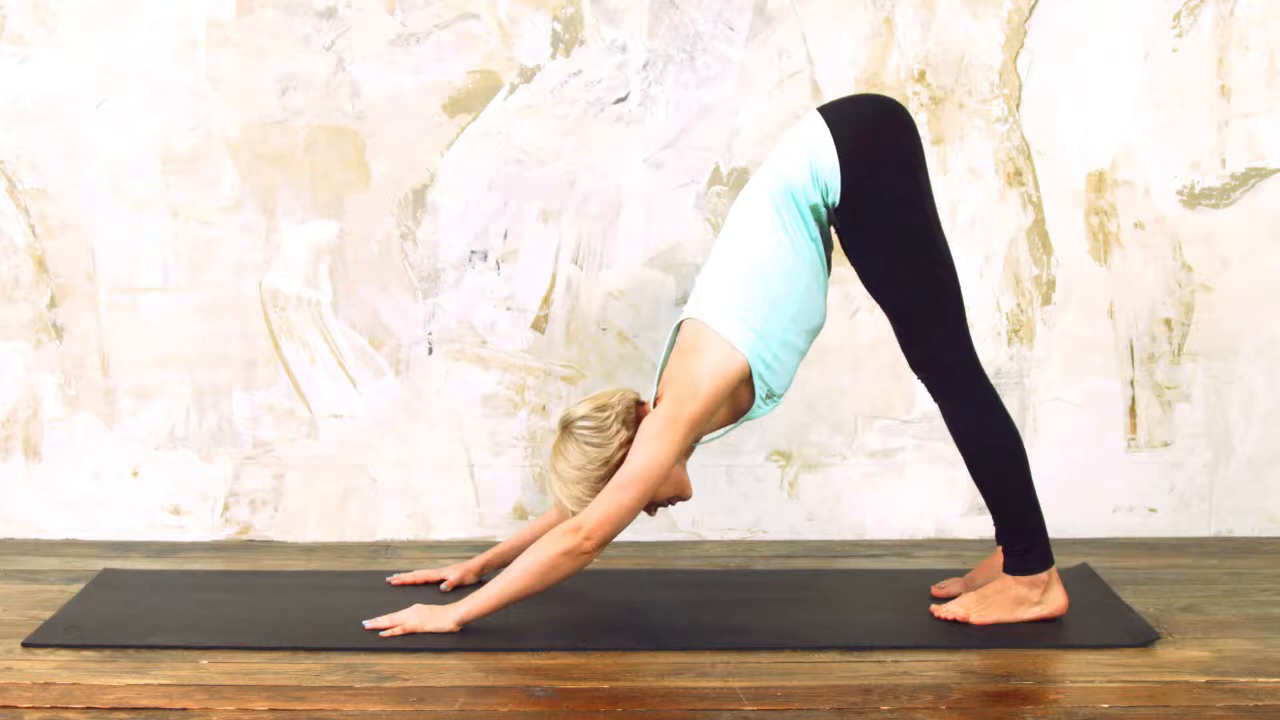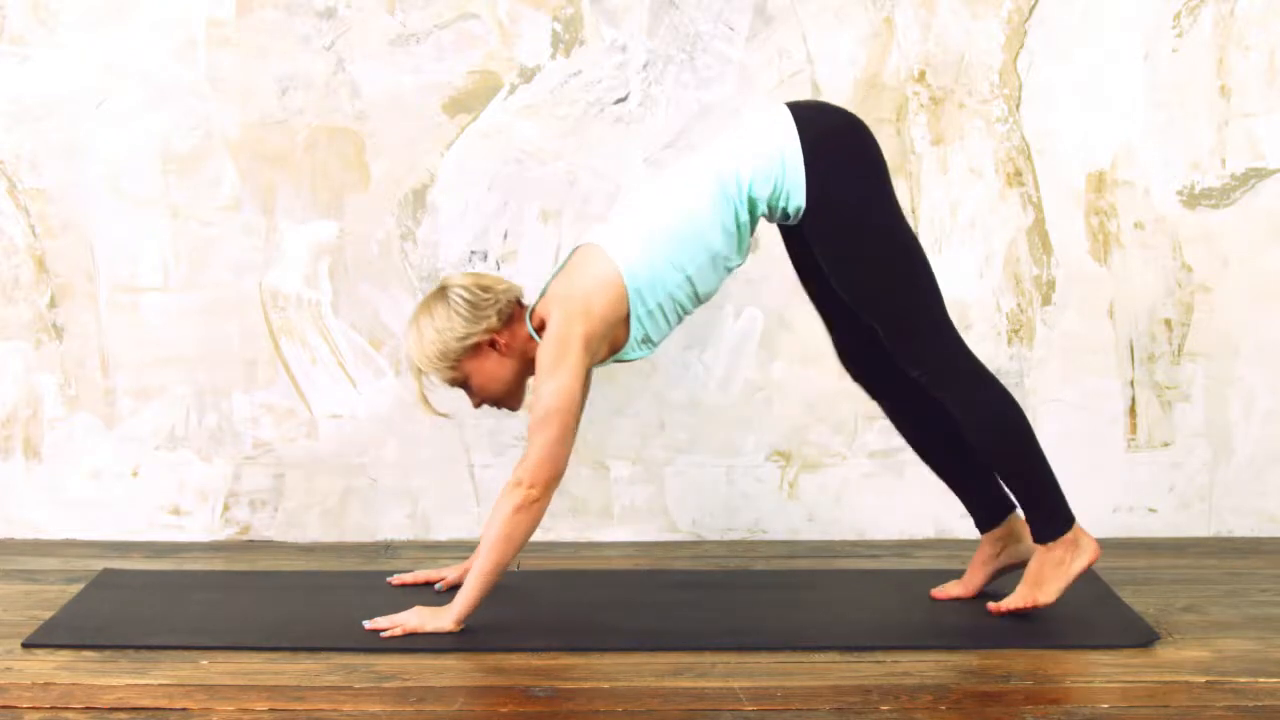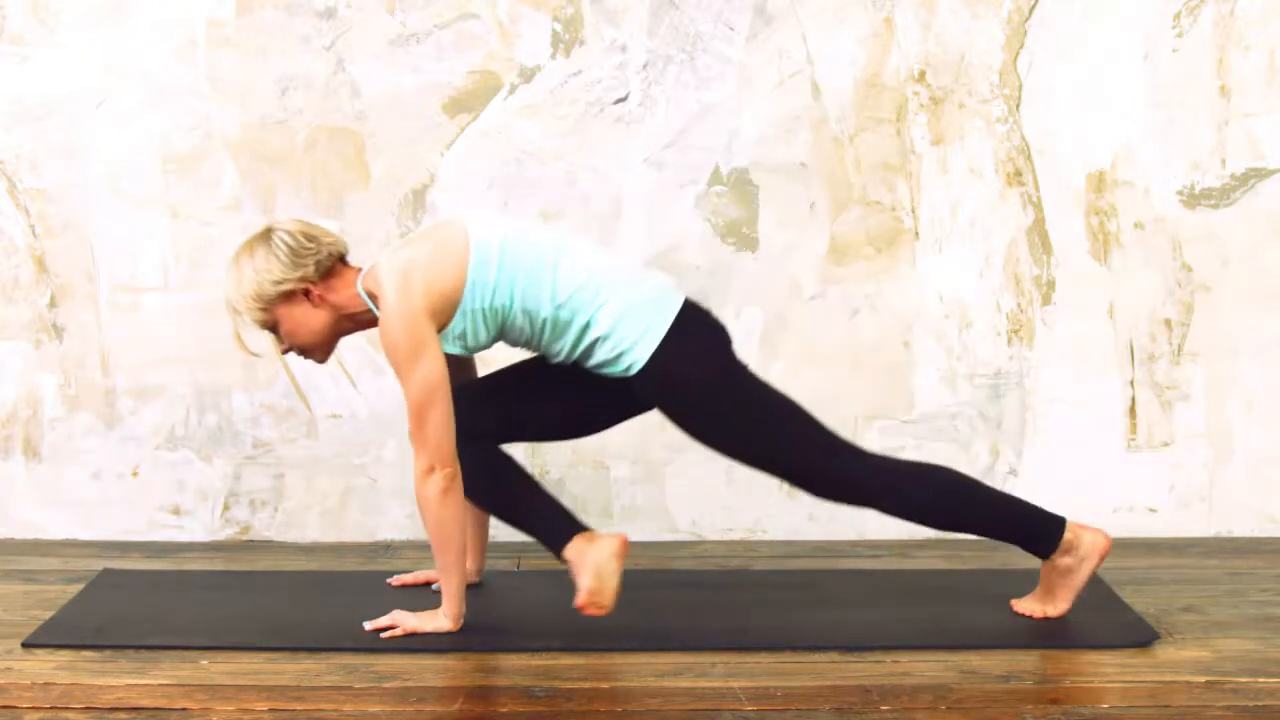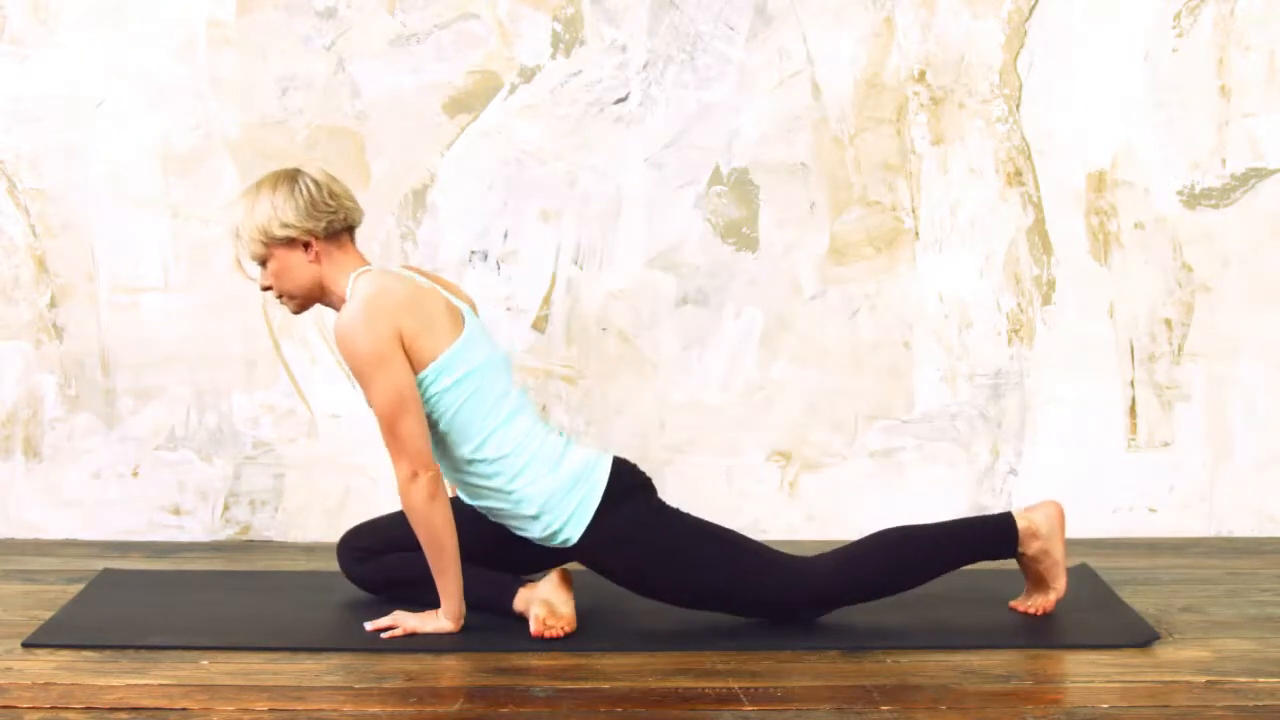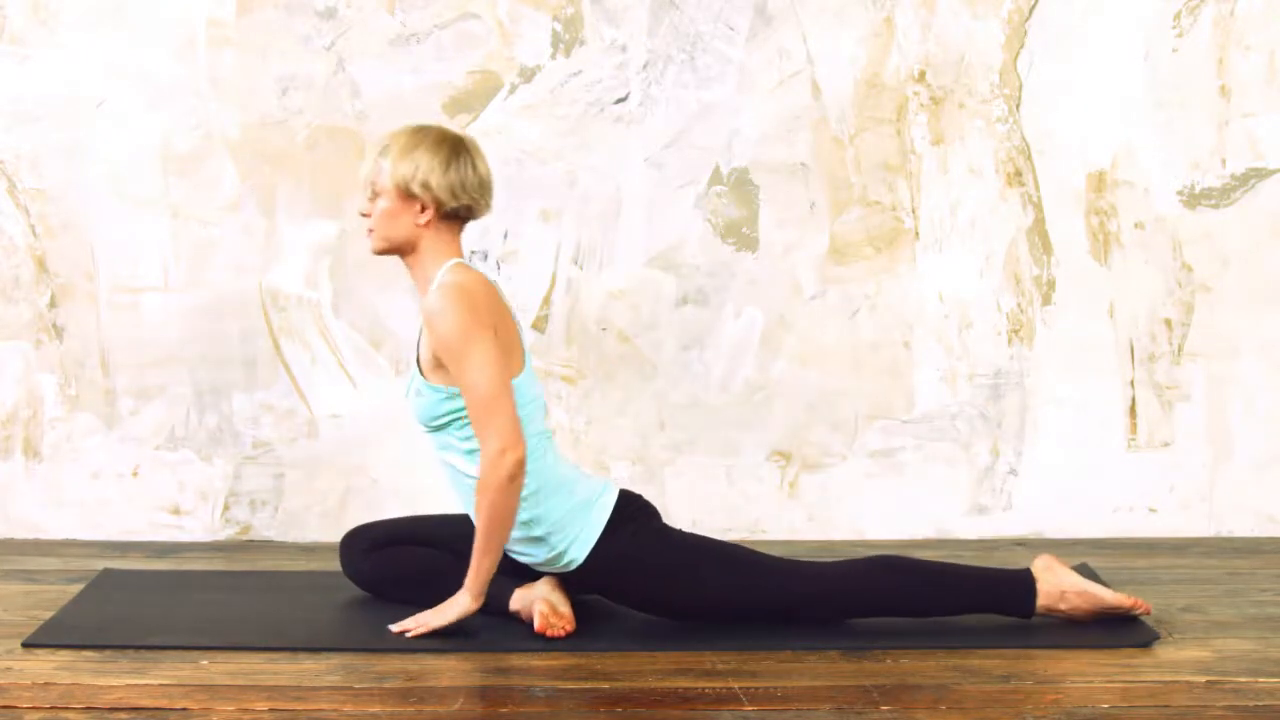
dt=1s
person 1, frame 1
left shoulder: (680, 411)
right shoulder: (679, 404)
left elbow: (583, 537)
right elbow: (583, 511)
left wrist: (460, 613)
right wrist: (480, 564)
left hip: (854, 153)
right hip: (841, 158)
left knee: (948, 370)
right knee: (942, 369)
left ankle: (1034, 578)
right ankle: (1015, 551)
person 1, frame 2
left shoulder: (568, 328)
right shoulder: (558, 320)
left elbow: (531, 484)
right elbow: (541, 476)
left wrist: (457, 609)
right wrist: (477, 562)
left hip: (813, 158)
right hip: (794, 169)
left knee: (931, 359)
right knee: (875, 366)
left ankle: (1060, 536)
right ankle: (1005, 530)
person 1, frame 3
left shoulder: (399, 302)
right shoulder: (408, 288)
left elbow: (437, 469)
right elbow: (454, 442)
left wrist: (448, 607)
right wrist: (464, 556)
left hip: (658, 346)
right hip: (622, 352)
left knee: (840, 472)
right knee: (455, 425)
left ankle: (1062, 539)
right ankle: (580, 549)
person 1, frame 4
left shoulder: (362, 319)
right shoulder: (409, 283)
left elbow: (418, 474)
left wrist: (450, 607)
right wrist: (468, 576)
left hip: (588, 512)
right hip: (564, 496)
left knee: (805, 589)
right knee: (360, 554)
left ankle: (1018, 531)
person 1, frame 5
left shoulder: (451, 300)
right shoulder: (460, 290)
left elbow: (504, 453)
left wrist: (471, 587)
right wrist: (506, 576)
left hip: (596, 542)
right hip: (565, 529)
left knee: (820, 592)
right knee: (363, 553)
left ankle: (1037, 589)
